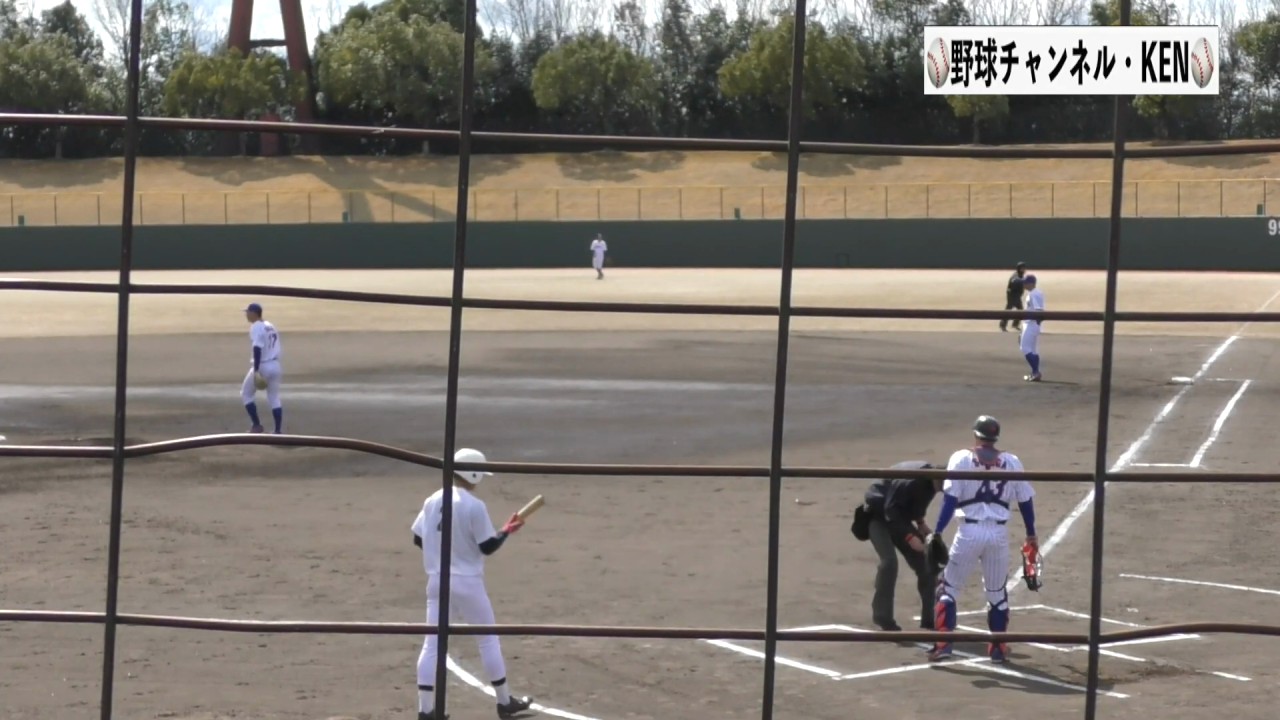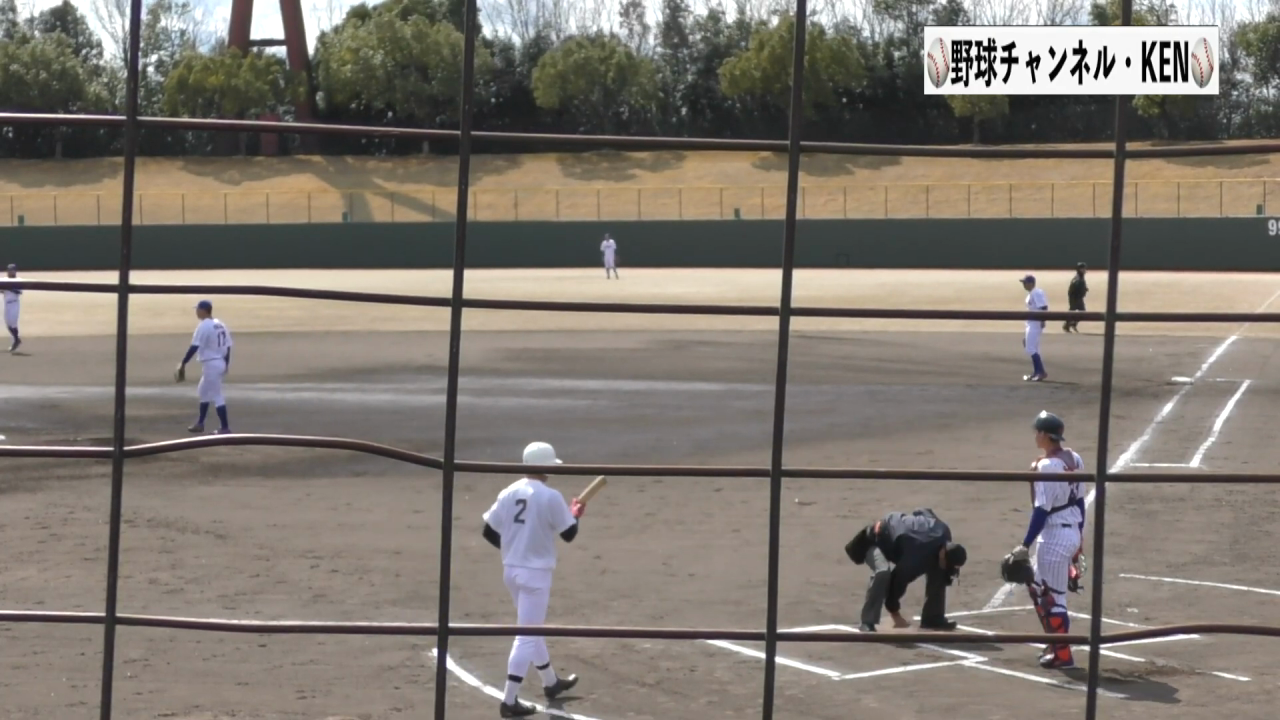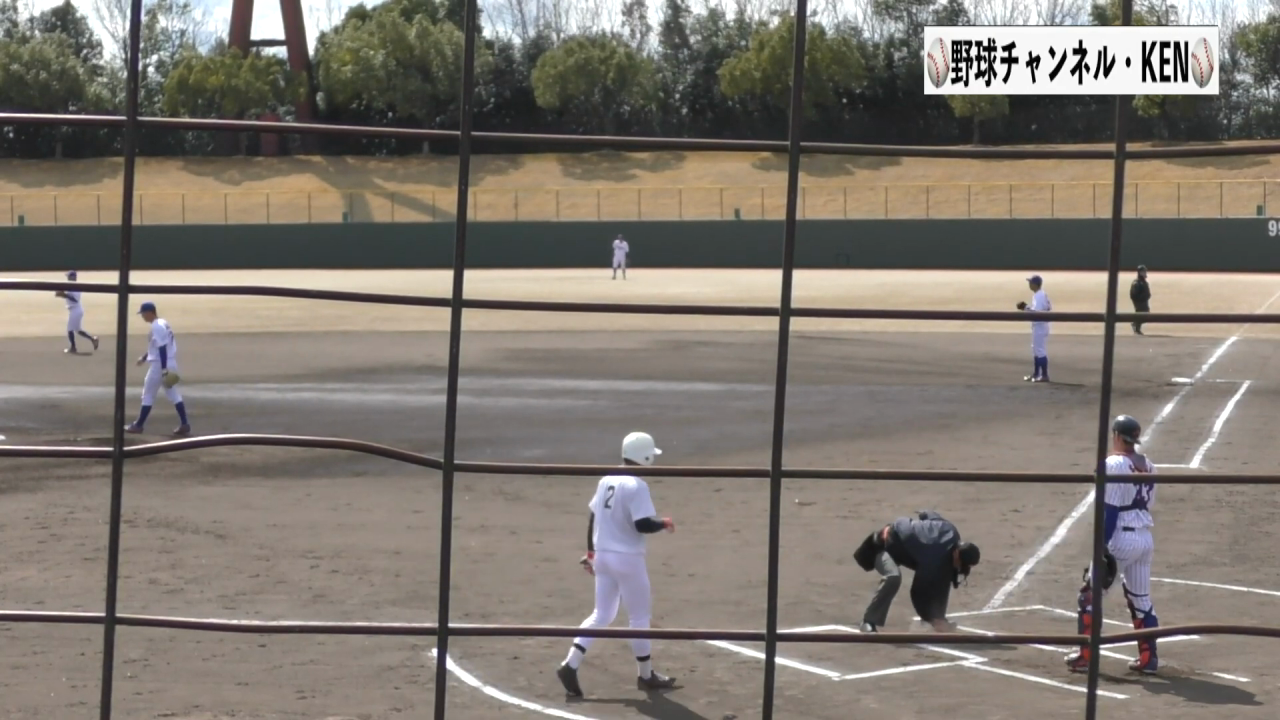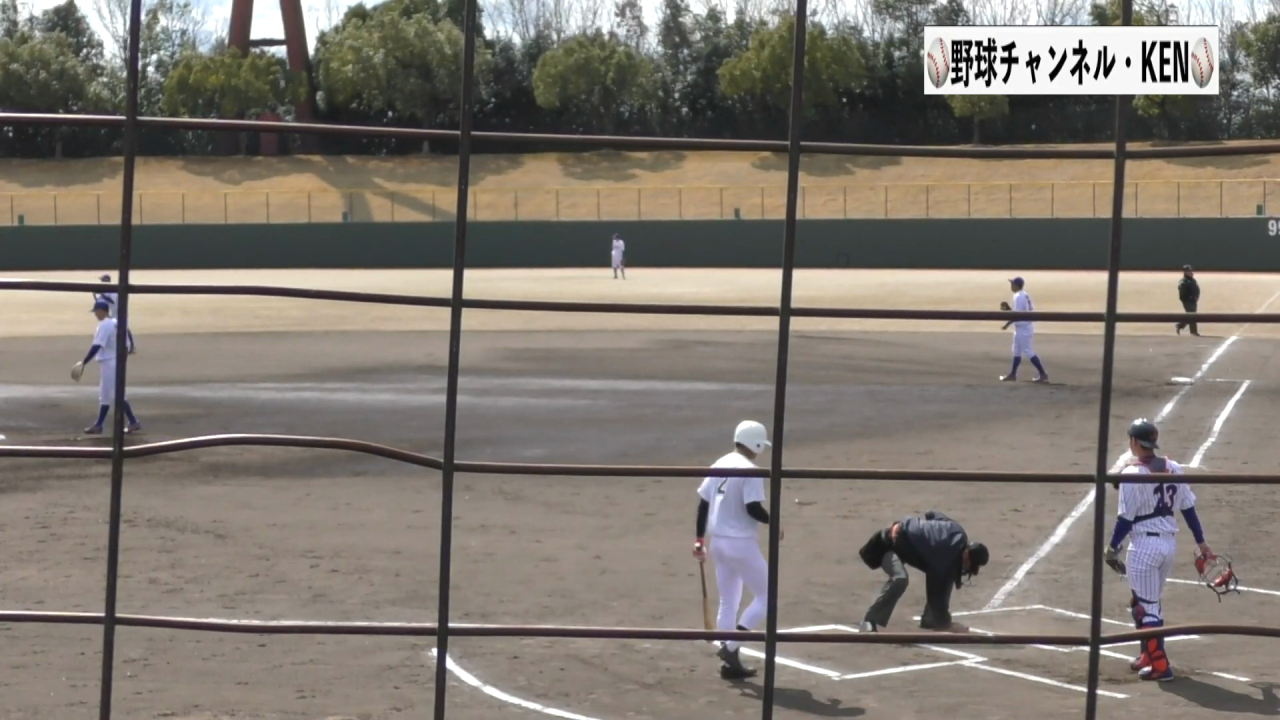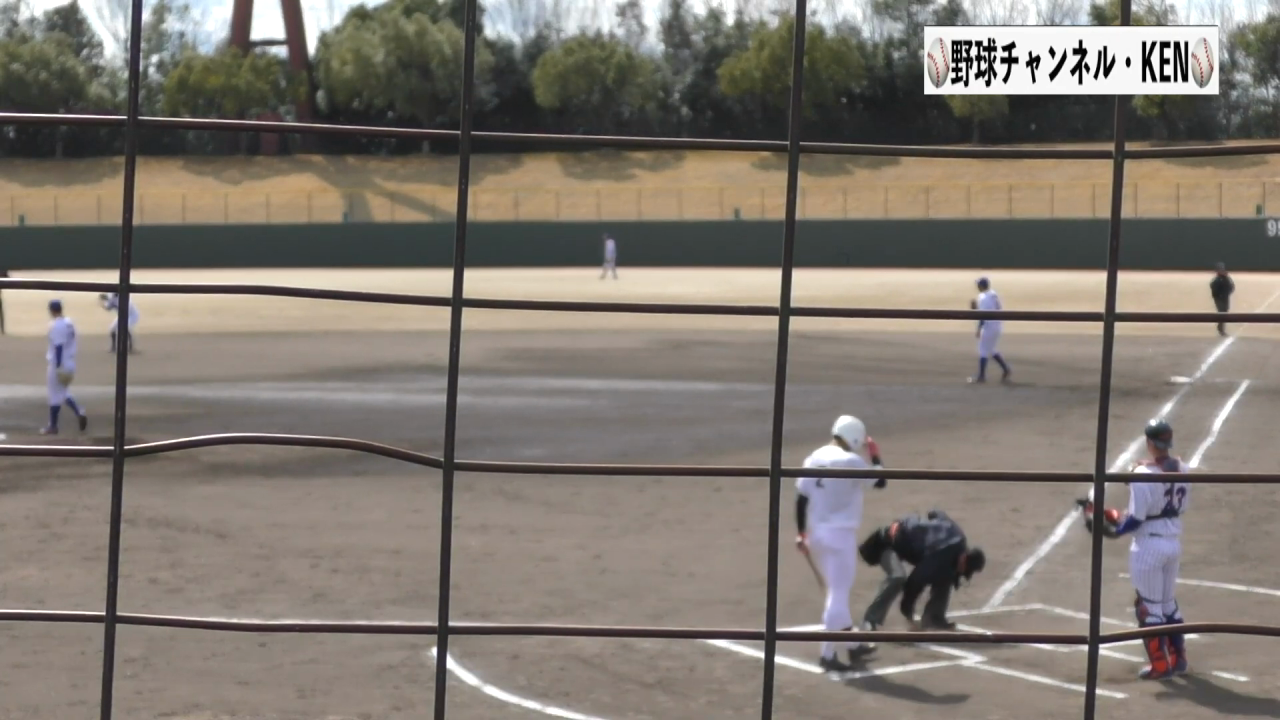
dt=0.7s
person 1, frame 1
left shoulder: (432, 501)
right shoulder: (474, 506)
left elbow: (418, 539)
right elbow: (488, 547)
right wrist: (507, 530)
left hip: (437, 581)
right hip: (467, 582)
left knee: (432, 645)
right knee: (488, 640)
person 1, frame 2
left shoulder: (508, 493)
right shoulder: (551, 496)
left elbow: (488, 531)
right elbow: (569, 534)
right wrist: (575, 513)
left hip: (511, 571)
right hip: (536, 573)
left knee: (531, 629)
right knee: (526, 636)
left ankle: (551, 682)
person 1, frame 3
left shoulder: (607, 480)
right shoulder: (637, 485)
left elbow: (594, 516)
right elbow: (643, 525)
left wrist: (590, 551)
right wrist: (664, 523)
left hip: (603, 555)
right hip: (628, 559)
left knee: (601, 614)
right knee: (640, 616)
left ankle: (570, 665)
right ankle: (646, 675)
person 1, frame 4
left shoulder: (719, 466)
right shoulder: (750, 471)
left elbow: (703, 504)
right elbow: (753, 508)
left wrist: (699, 541)
right wrist: (772, 521)
left hip: (717, 542)
right hip: (741, 543)
left knee: (728, 602)
right knee: (764, 597)
left ankle: (733, 664)
right ankle: (731, 647)
person 1, frame 5
left shoulder: (813, 458)
right shoulder: (851, 460)
left elbow: (801, 498)
right elbow: (880, 482)
left wrist: (801, 533)
right wrist: (874, 454)
left hip: (817, 533)
right hip: (840, 534)
left knee: (837, 591)
right knee: (838, 594)
left ankle: (851, 646)
right ankle: (828, 655)
person 2, frame 1
left shoulder: (961, 458)
right shoulder: (1011, 461)
left elbow: (950, 499)
right elbow: (1025, 501)
left wrist: (937, 533)
right wrist: (1031, 534)
left hip: (969, 532)
right hip: (998, 534)
left knee: (948, 587)
right knee: (996, 592)
left ankle: (943, 643)
right ankle: (998, 648)
person 2, frame 2
left shoulder: (1047, 465)
right shoulder: (1074, 458)
left elbow: (1042, 510)
right elbow: (1079, 501)
left wrist: (1025, 545)
right wrist: (1079, 535)
left hip: (1054, 536)
right hip: (1072, 533)
left knee: (1051, 596)
right knee: (1042, 588)
left ankle: (1062, 656)
right ankle: (1059, 643)
person 2, frame 3
left shoulder: (1114, 464)
right shoulder: (1148, 465)
left elbow: (1111, 508)
left wrist: (1103, 544)
left hip: (1122, 539)
right hip: (1145, 538)
left knee: (1090, 594)
right knee: (1141, 599)
left ankle: (1085, 655)
right ankle: (1148, 658)
person 2, frame 4
left shoulder: (1132, 474)
right shoulder: (1174, 469)
left elbow: (1126, 518)
right elbow: (1189, 508)
left wrist: (1113, 547)
right wrist: (1200, 542)
left hip: (1144, 545)
right hip: (1168, 543)
left knee: (1144, 606)
right knee: (1153, 603)
left ankle: (1159, 666)
right ankle: (1149, 657)
person 2, frame 5
left shoulder: (1144, 474)
right shoulder: (1182, 469)
left elbow: (1137, 518)
right elbow: (1178, 508)
left wrist: (1115, 531)
left hip: (1149, 545)
right hip: (1173, 543)
left knee: (1149, 606)
right knee: (1168, 601)
left ankle: (1160, 666)
right ankle: (1178, 659)
